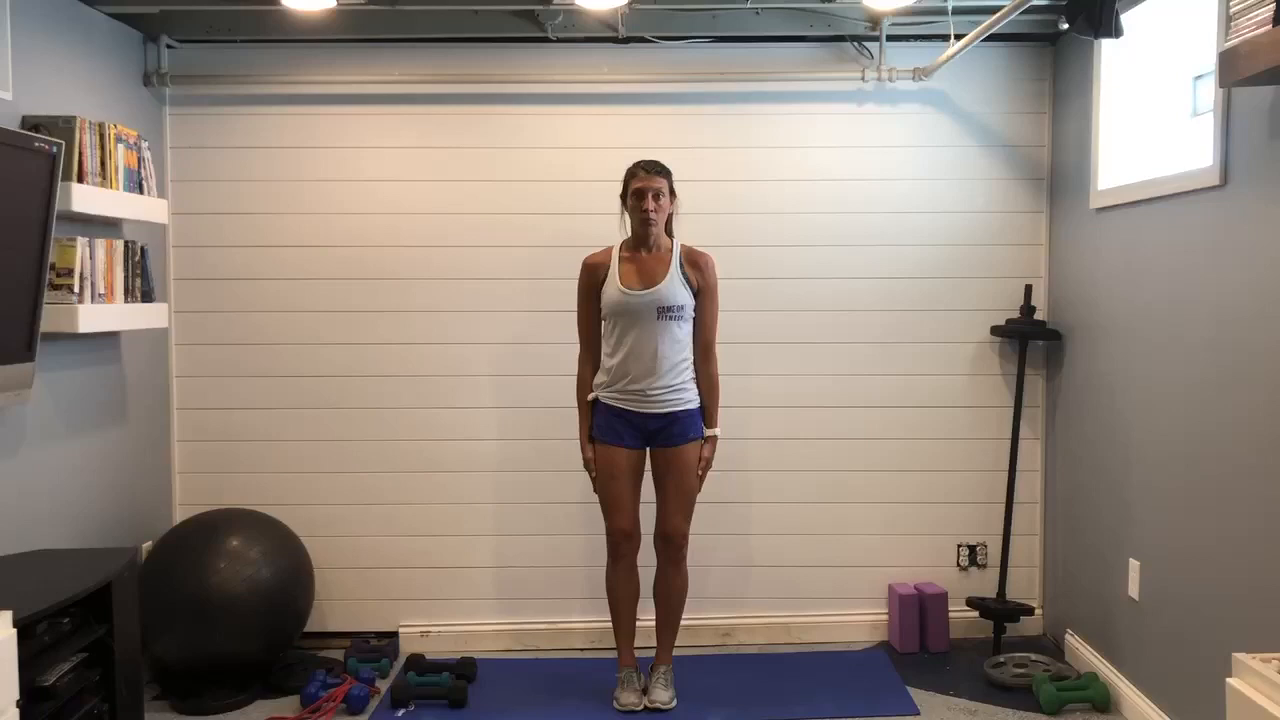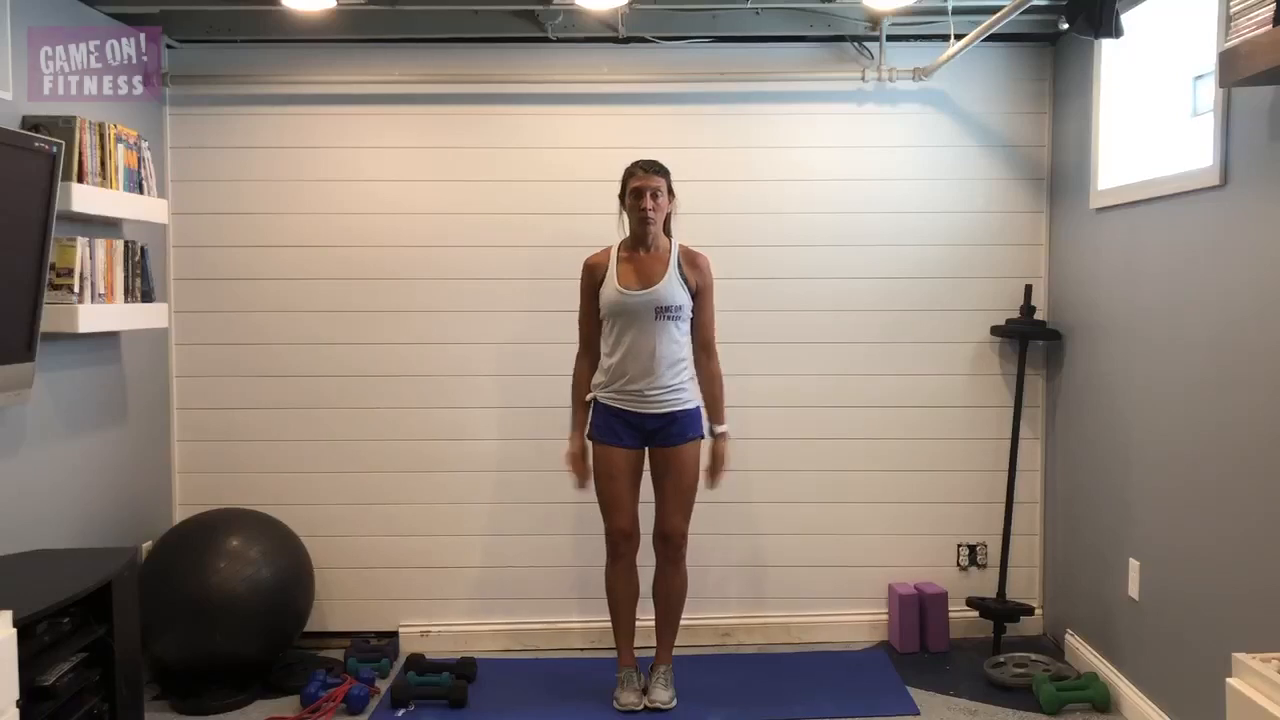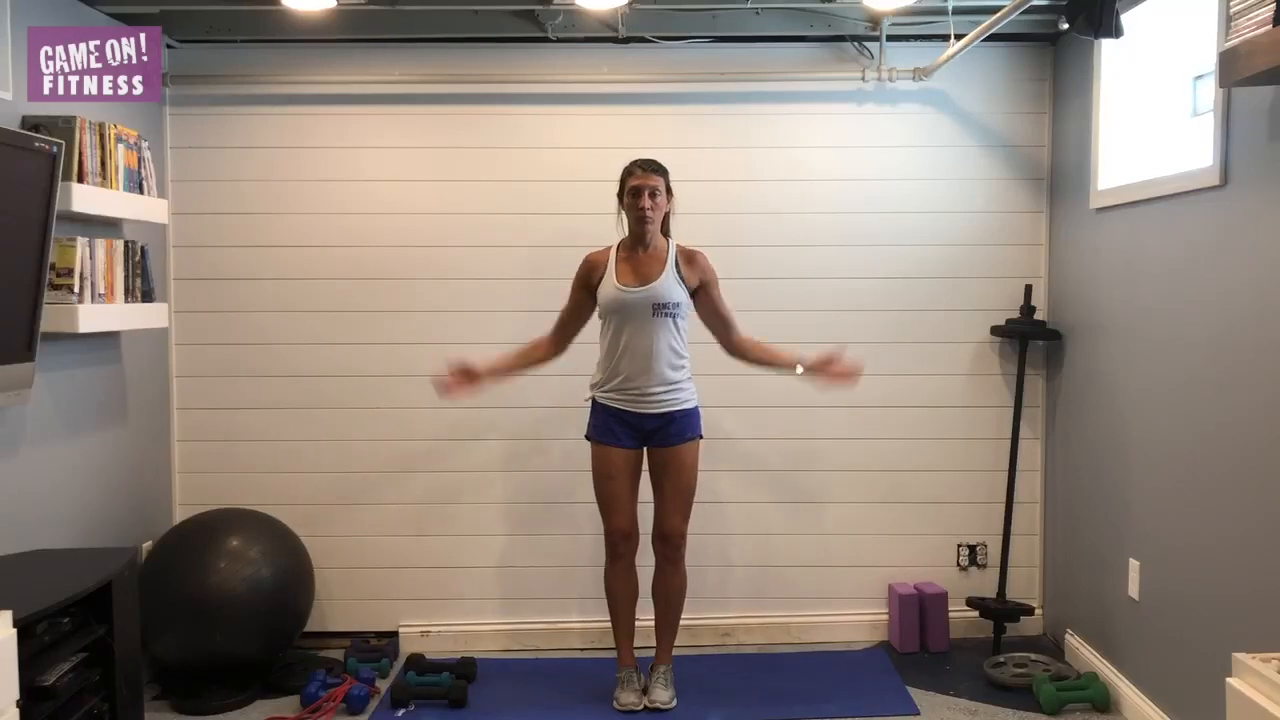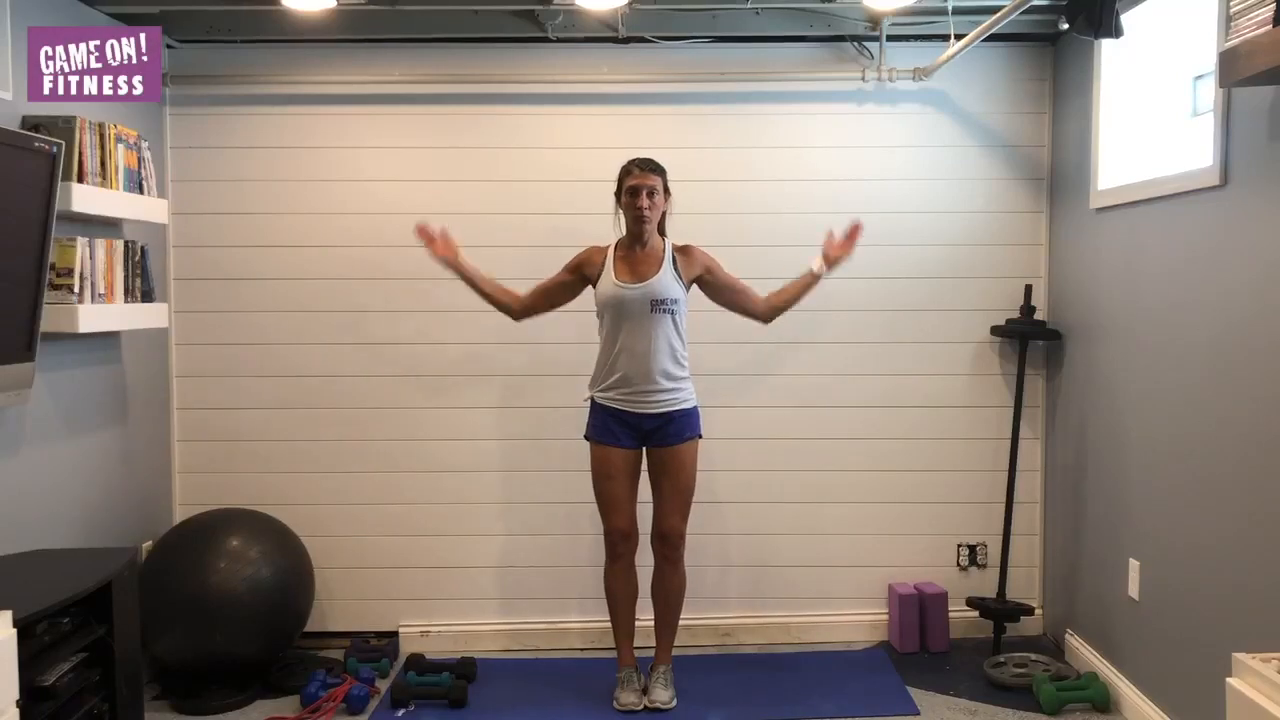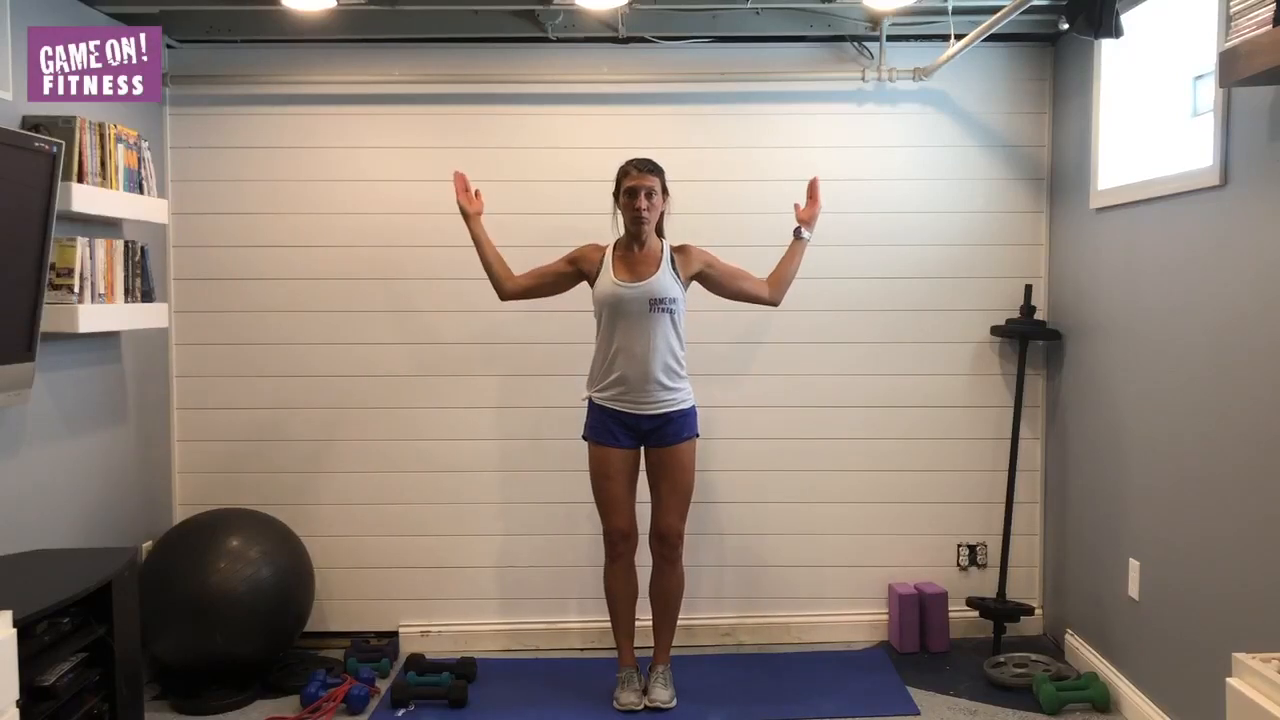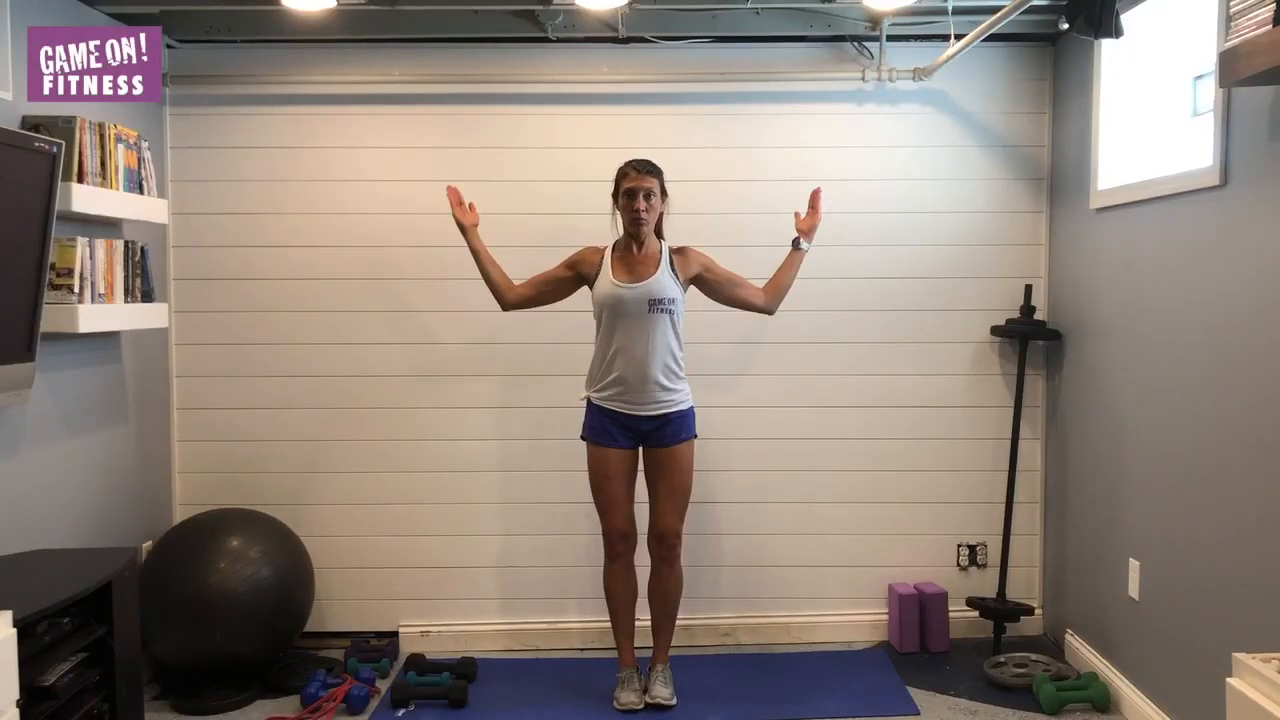
dt=0.2s
person 1, frame 1
left shoulder: (697, 264)
right shoulder: (598, 267)
left elbow: (705, 354)
right elbow: (589, 355)
left wrist: (711, 430)
right wrist: (584, 431)
left hip: (678, 416)
right hip: (616, 416)
left knee: (672, 542)
right knee: (622, 541)
left ankle: (663, 667)
right ankle: (627, 668)
person 1, frame 2
left shoulder: (693, 265)
right shoulder: (598, 266)
left elbow: (706, 356)
right elbow: (587, 355)
left wrist: (720, 430)
right wrist: (577, 432)
left hip: (676, 415)
right hip: (615, 416)
left knee: (671, 542)
right knee: (621, 540)
left ankle: (663, 667)
right ankle: (626, 668)
person 1, frame 3
left shoulder: (692, 264)
right shoulder: (597, 265)
left elbow: (732, 339)
right elbow: (556, 340)
left wrist: (802, 364)
right wrist: (489, 370)
left hip: (675, 414)
right hip: (613, 414)
left knee: (670, 541)
right knee: (620, 540)
left ankle: (663, 667)
right ankle: (627, 668)
person 1, frame 4
left shoulder: (688, 260)
right shoulder: (594, 261)
left elbow: (764, 309)
right elbow: (519, 306)
left wrist: (820, 267)
right wrist: (460, 265)
left hip: (674, 414)
right hip: (612, 415)
left knee: (669, 541)
right knee: (619, 540)
left ankle: (662, 667)
right ankle: (626, 668)
person 1, frame 5
left shoulder: (687, 259)
right shoulder: (592, 259)
left elbow: (770, 292)
right elbow: (510, 288)
left wrist: (802, 233)
right wrist: (475, 225)
left hip: (672, 414)
right hip: (611, 415)
left knee: (668, 541)
right knee: (619, 540)
left ankle: (661, 667)
right ankle: (627, 668)
person 1, frame 6
left shoulder: (686, 261)
right shoulder: (591, 261)
left elbow: (766, 300)
right elbow: (511, 296)
left wrist: (801, 242)
right wrist: (471, 235)
left hip: (670, 415)
right hip: (610, 416)
left knee: (667, 541)
right knee: (618, 541)
left ankle: (661, 666)
right ankle: (627, 668)
